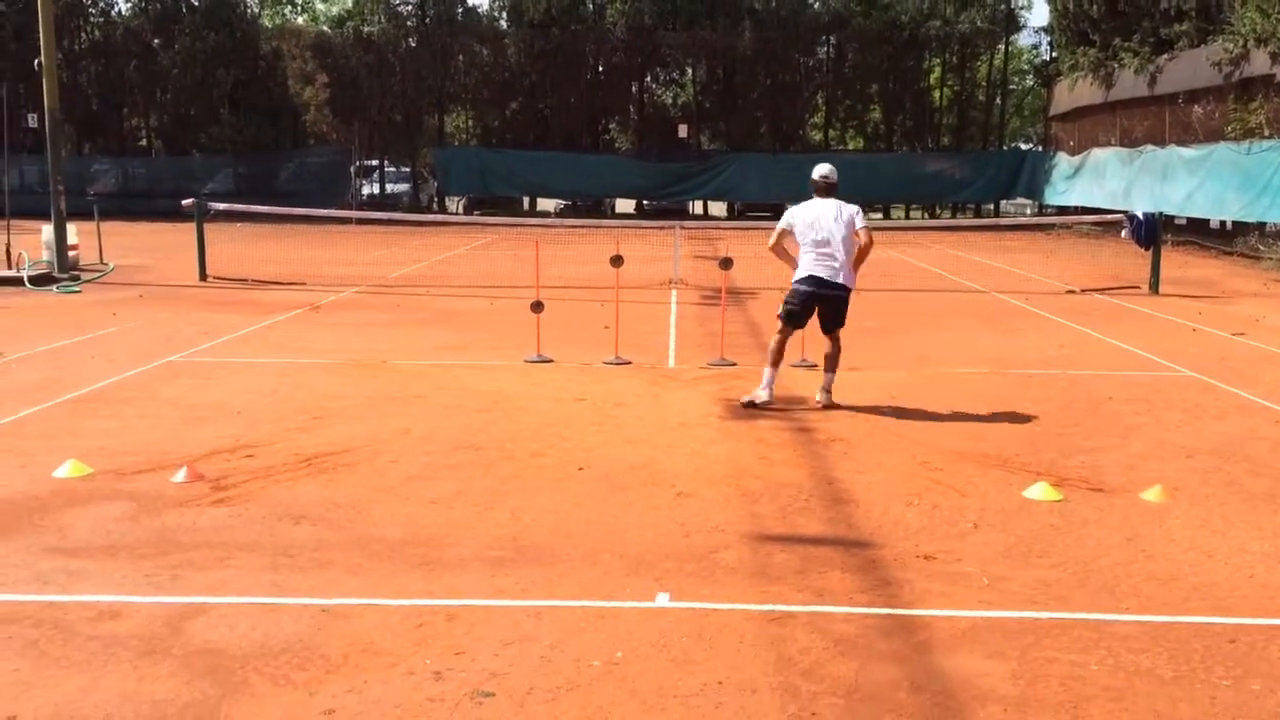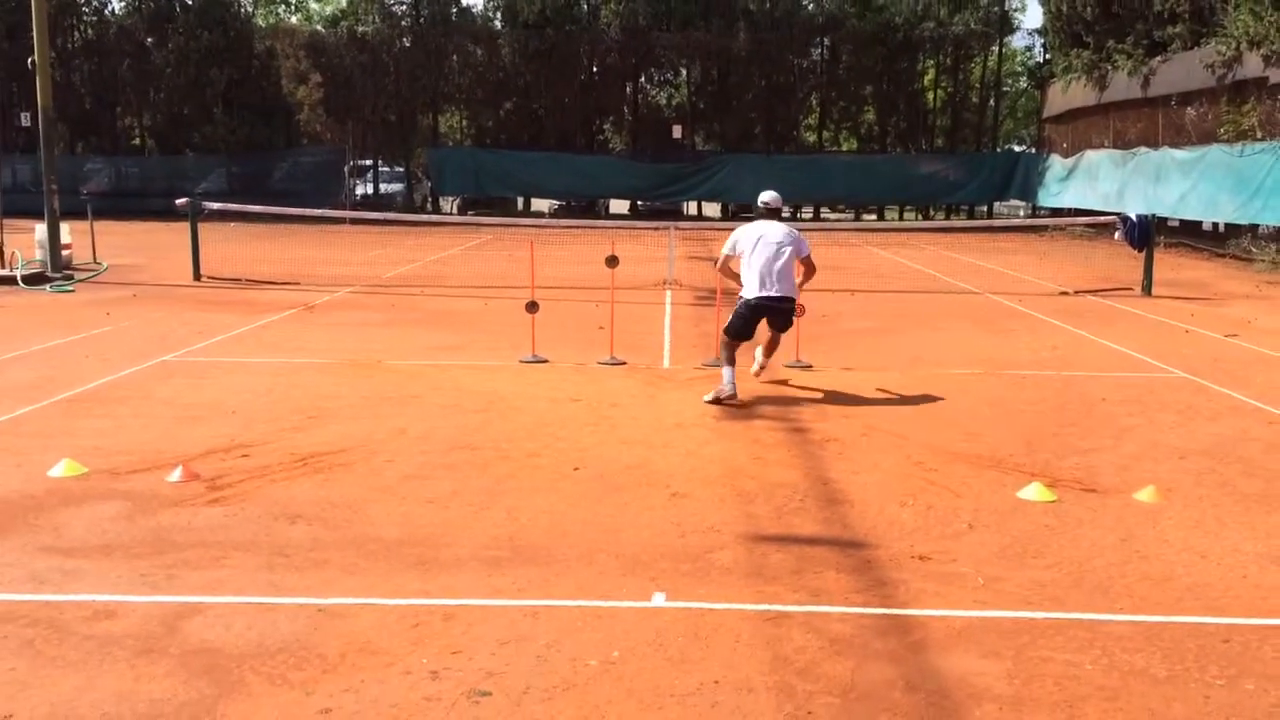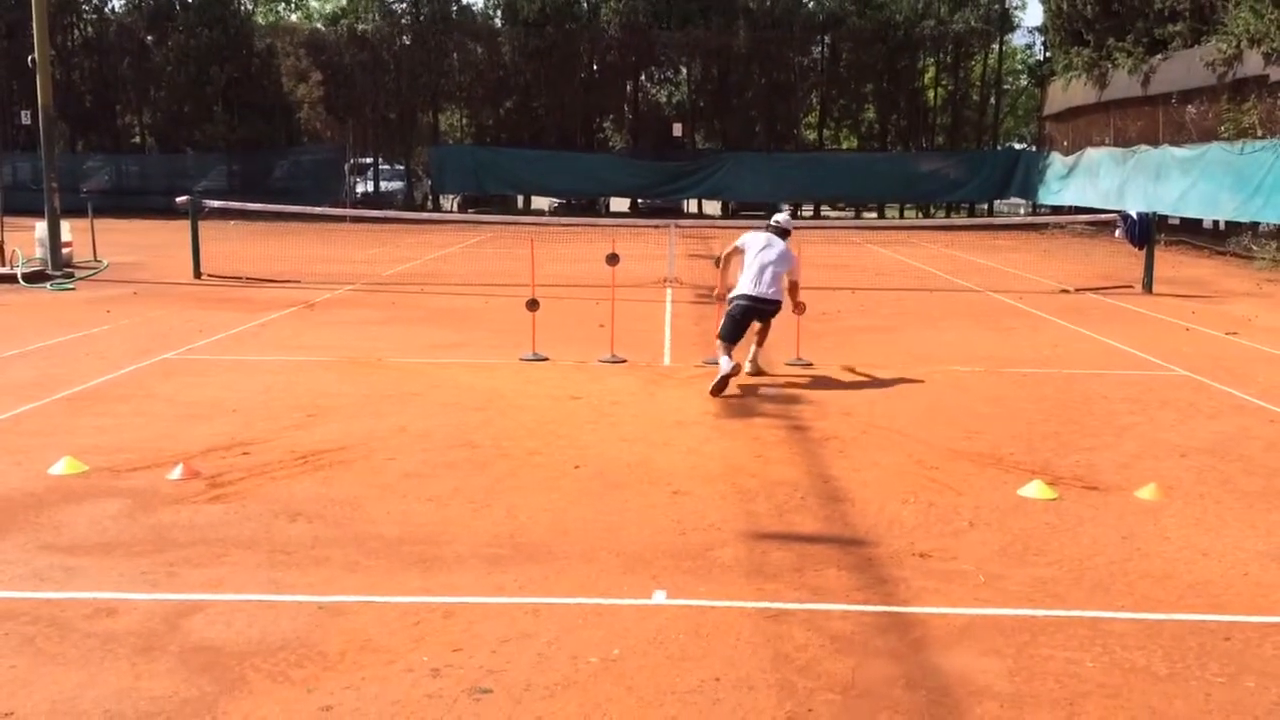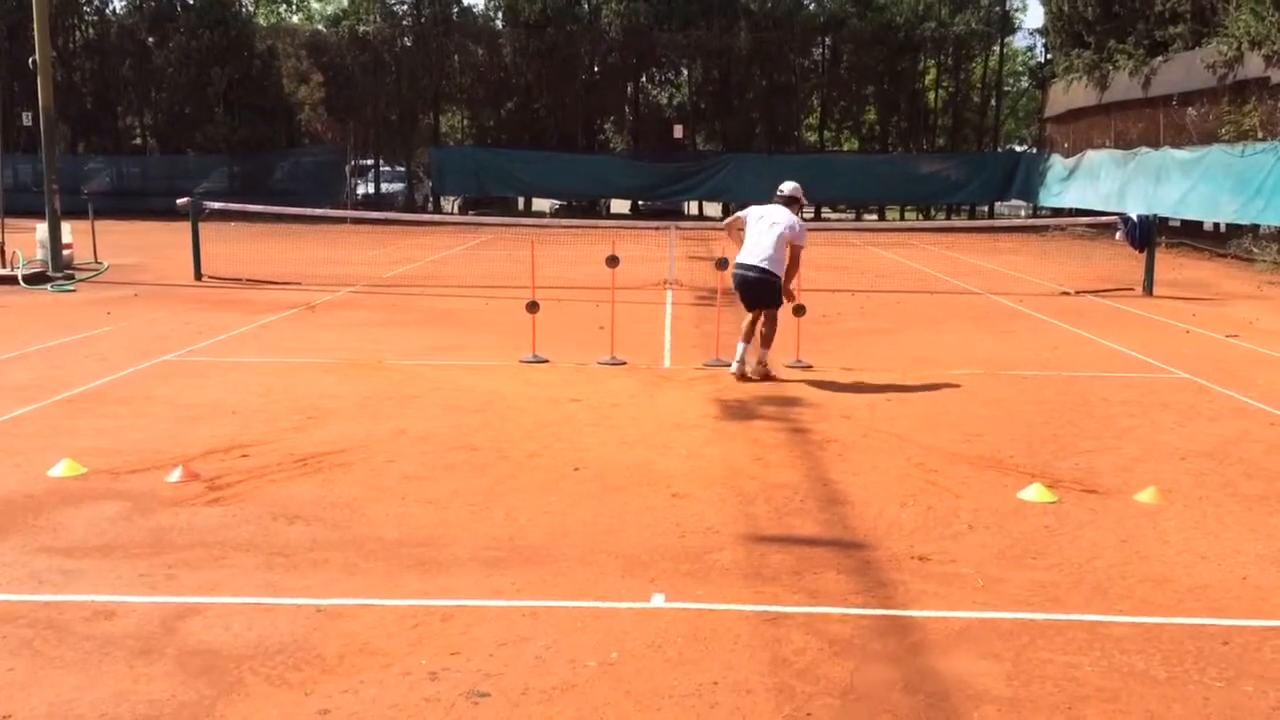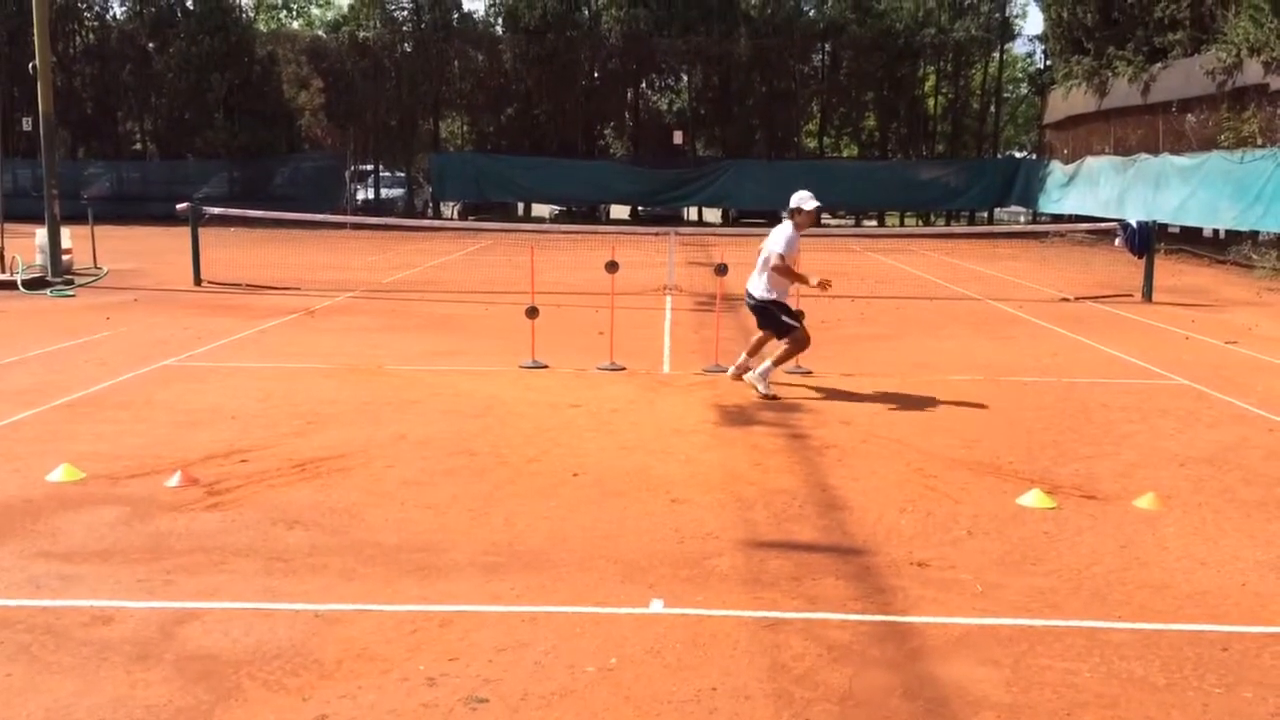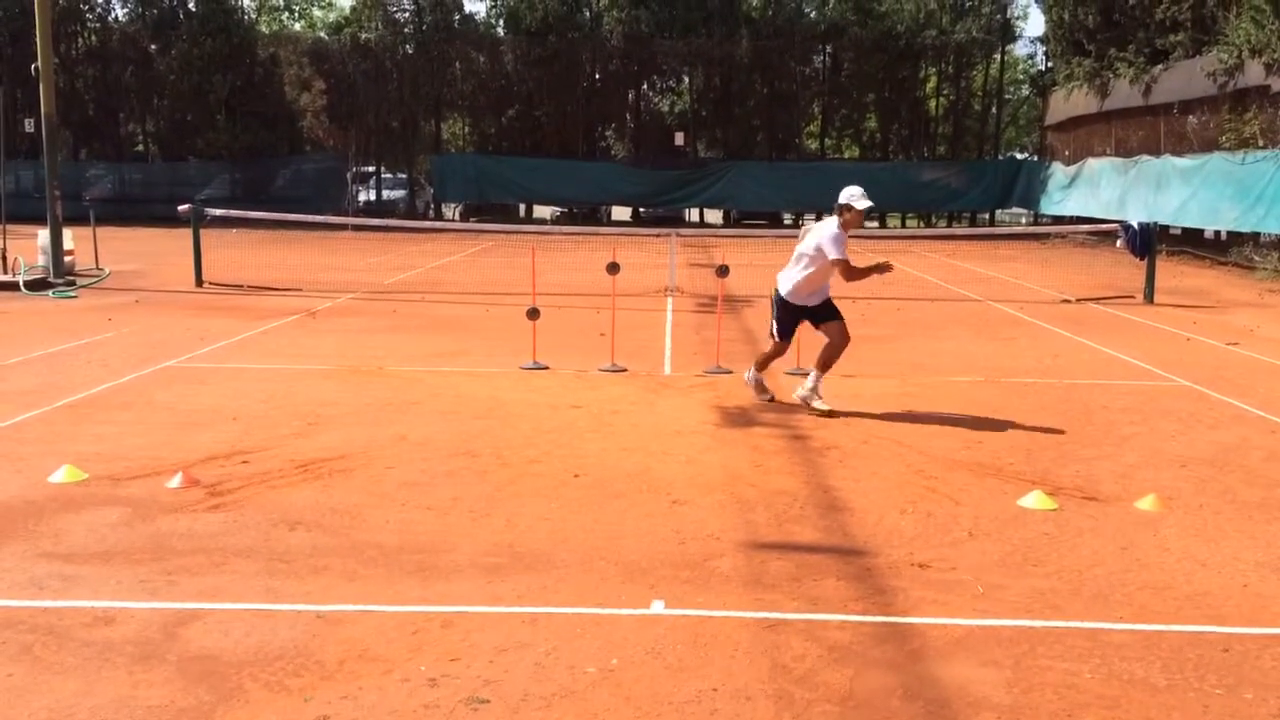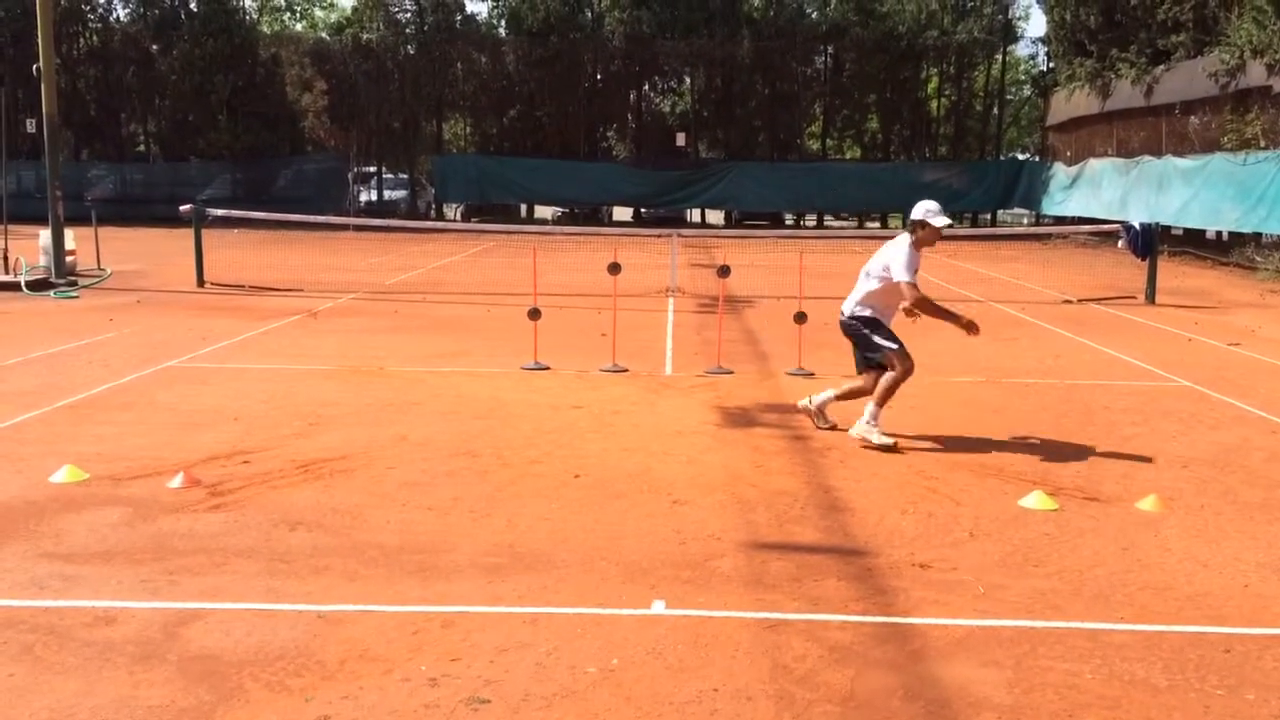
dt=0.3s
person 1, frame 1
left shoulder: (796, 211)
right shoulder: (852, 210)
left elbow: (773, 244)
right elbow: (866, 241)
right wrist: (853, 269)
left hip: (808, 282)
right hip: (840, 286)
left knee: (782, 334)
right knee: (832, 337)
left ankle: (765, 391)
right ankle: (825, 393)
person 1, frame 2
left shoulder: (742, 231)
right shoulder: (793, 234)
left elbow: (721, 266)
right elbow: (810, 270)
right wrist: (799, 284)
left hip: (753, 298)
right hip: (784, 299)
left knee: (728, 342)
right knee: (777, 331)
left ankle: (727, 385)
right ankle: (761, 363)
person 1, frame 3
left shoulder: (752, 236)
right shoulder: (789, 255)
left elbow: (725, 256)
right elbow: (793, 288)
left wrist: (721, 287)
right wrist: (795, 302)
left hip: (743, 298)
right hip: (772, 301)
left knee: (723, 345)
right knee: (764, 319)
left ankle: (727, 366)
right ankle: (752, 362)
person 1, frame 4
left shoulder: (756, 210)
right shoulder: (797, 223)
left elbow: (728, 224)
right elbow: (794, 260)
right wrist: (786, 286)
left hip: (741, 269)
right hip: (766, 274)
left knee: (755, 313)
right knee: (769, 315)
left ankle: (740, 363)
right ankle: (761, 366)
person 1, frame 5
left shoulder: (784, 230)
right shoulder: (787, 234)
left elbow: (762, 249)
right elbow: (776, 265)
right wrist: (808, 280)
left hip: (757, 292)
right hip: (766, 298)
left knee: (768, 332)
right knee: (801, 340)
left ankle: (739, 367)
right ankle: (759, 374)
person 1, frame 6
left shoulder: (837, 227)
right shoulder: (830, 234)
left elbow: (805, 231)
right elbow: (848, 274)
right wrist: (877, 268)
left hip: (817, 296)
right hip: (789, 295)
left knee: (840, 338)
right knee: (779, 347)
left ankle: (809, 391)
right ankle: (754, 376)
person 1, frame 7
left shoulder: (911, 248)
right shoulder: (902, 252)
right elbow: (915, 299)
left wrist: (899, 304)
right wrist: (957, 319)
left hip: (875, 319)
right hip: (859, 318)
left knee: (872, 386)
right knee: (904, 366)
left ankle: (815, 403)
right ankle: (867, 424)
